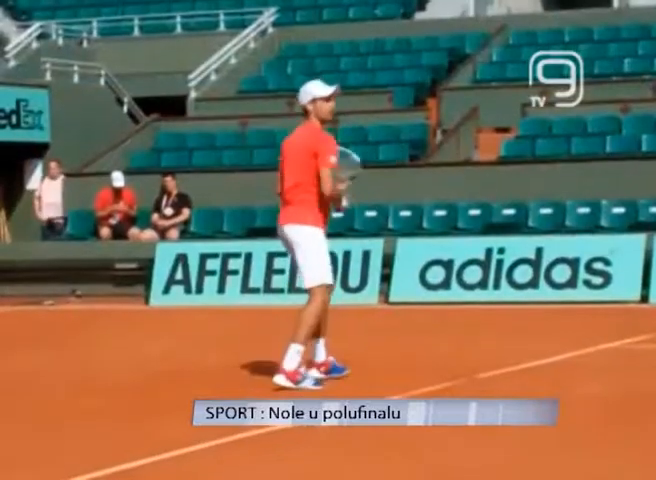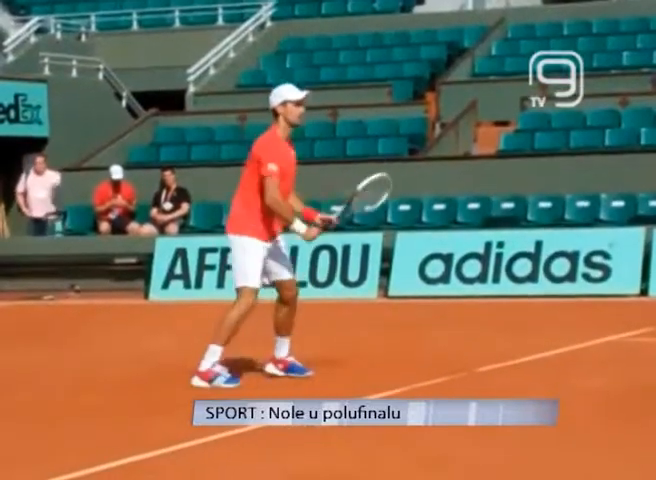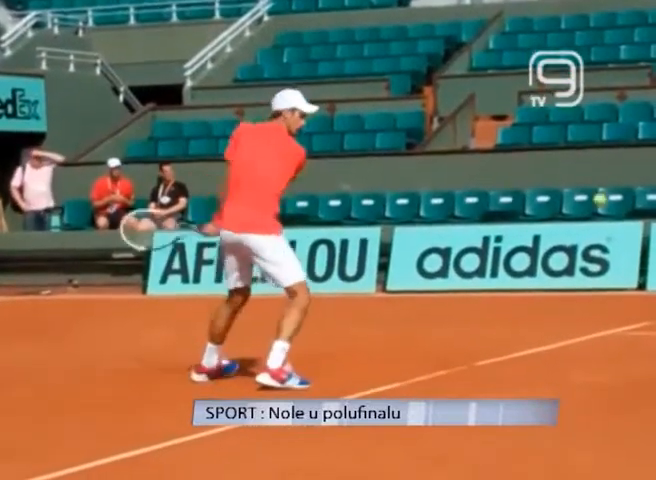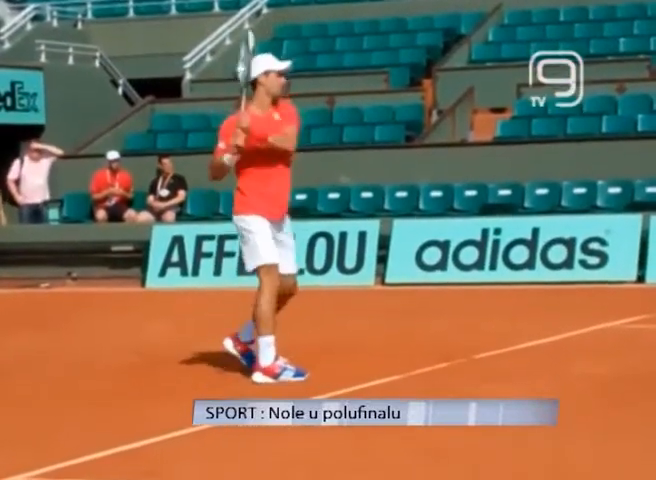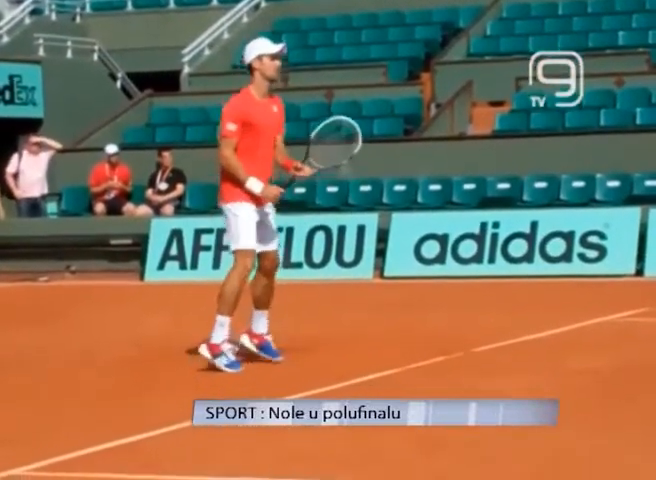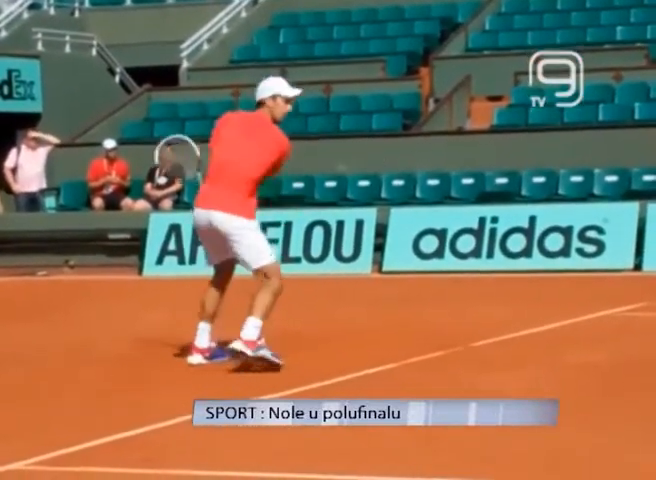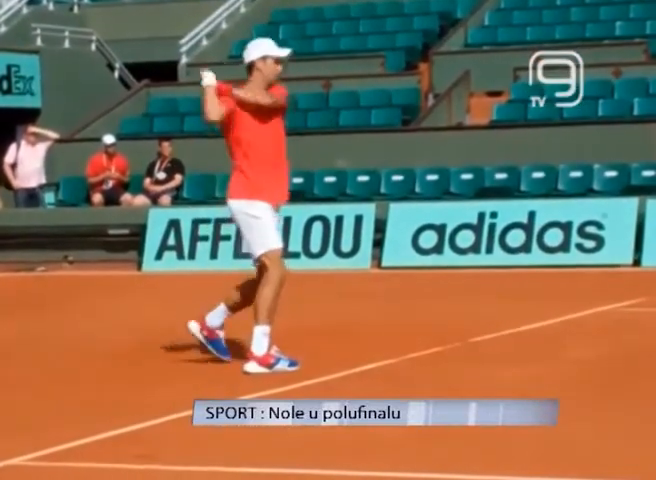
dt=0.7s
person 1, frame 1
left shoulder: (291, 141)
right shoulder: (323, 140)
right elbow: (329, 190)
right wrist: (338, 199)
left hip: (289, 222)
right hip: (306, 225)
left knee: (321, 293)
right knee: (320, 296)
left ankle: (320, 360)
right ankle: (290, 368)
person 1, frame 2
left shoulder: (283, 146)
right shoulder: (271, 147)
left elbow: (286, 195)
right elbow: (271, 199)
left wrist: (312, 216)
right wrist: (299, 227)
left hip: (268, 233)
right hip: (248, 231)
left knee: (289, 292)
right knee: (247, 300)
left ankle: (281, 358)
right ankle: (207, 368)
person 1, frame 3
left shoulder: (243, 131)
right shoulder: (297, 153)
left elbow: (233, 180)
left wrist: (219, 220)
left hip: (230, 227)
right hip: (262, 230)
left knee: (237, 296)
right knee: (300, 295)
left ankle: (208, 364)
right ankle: (275, 367)
person 1, frame 4
left shoulder: (288, 110)
right shoulder: (232, 124)
left elbow: (289, 144)
right elbow: (214, 172)
left wrist: (257, 133)
right wrist: (232, 153)
left hip: (280, 215)
right hip: (250, 213)
left knee: (287, 286)
right knee: (270, 280)
left ankle: (242, 341)
right ankle: (268, 363)
person 1, frame 5
left shoulder: (277, 105)
right shoulder: (237, 105)
right elbow: (225, 156)
left wrist: (292, 165)
right wrist: (256, 186)
left hip: (261, 198)
right hip: (238, 197)
left knee: (268, 266)
right knee: (244, 264)
left ankle: (257, 333)
right ankle: (216, 341)
person 1, frame 6
left shoulder: (227, 120)
right shoulder: (282, 142)
left hip: (204, 209)
right hip: (236, 214)
left knee: (223, 272)
right knee: (273, 279)
left ankle: (201, 345)
right ankle: (250, 339)
person 1, frame 7
left shoulder: (275, 96)
right shoulder: (228, 100)
left elbow: (267, 101)
right elbow: (212, 116)
left wrist: (227, 88)
right wrist: (209, 83)
left hip: (267, 201)
right hip: (249, 199)
left knee: (266, 276)
right knee: (275, 271)
left ankle: (210, 324)
right ankle: (260, 353)
